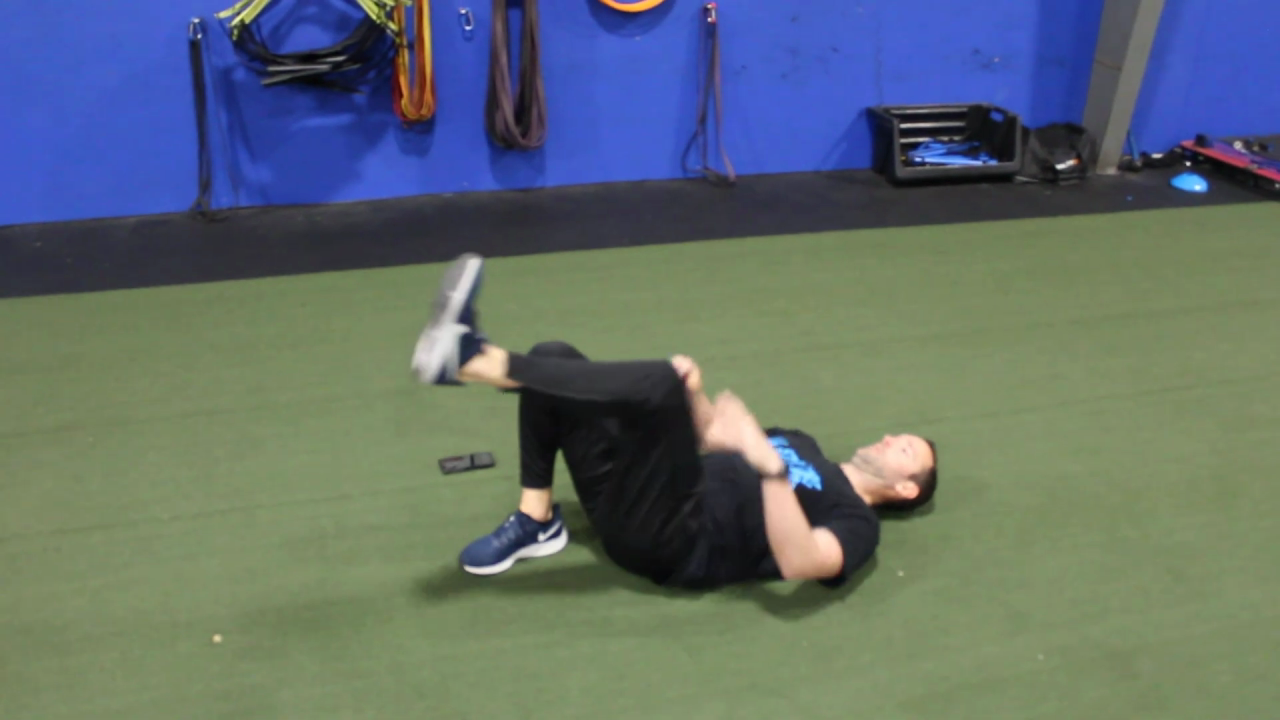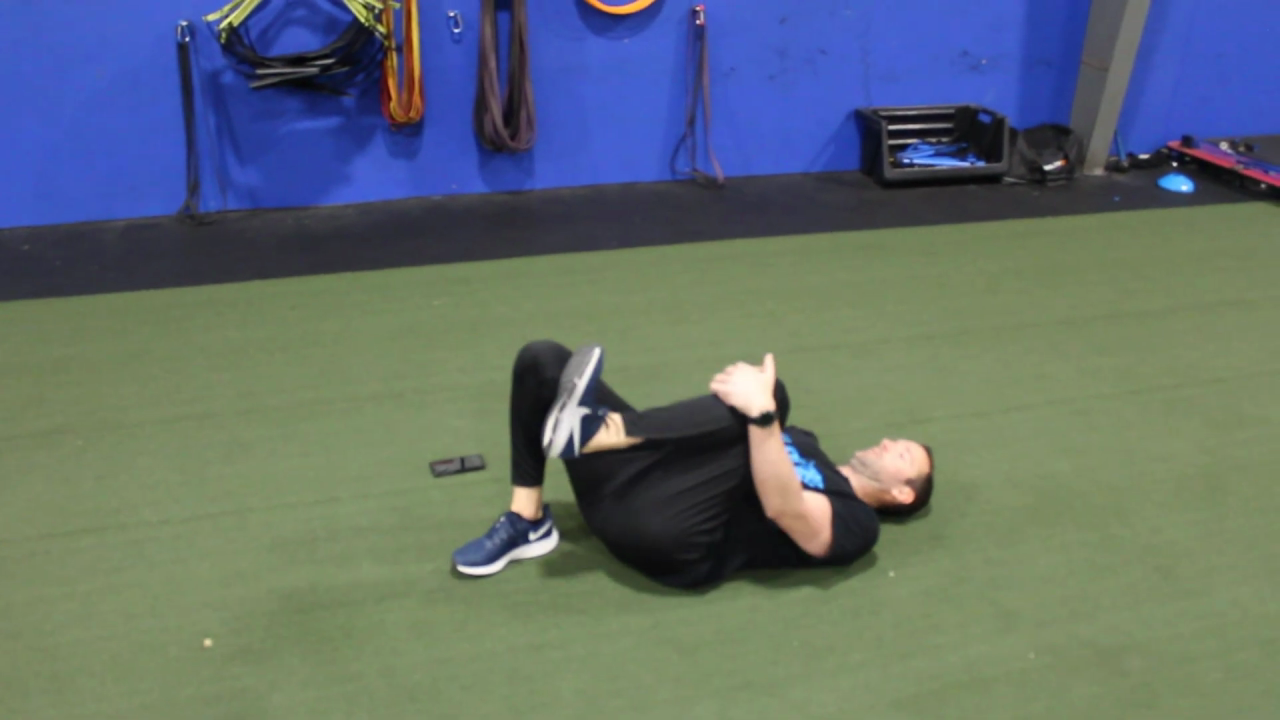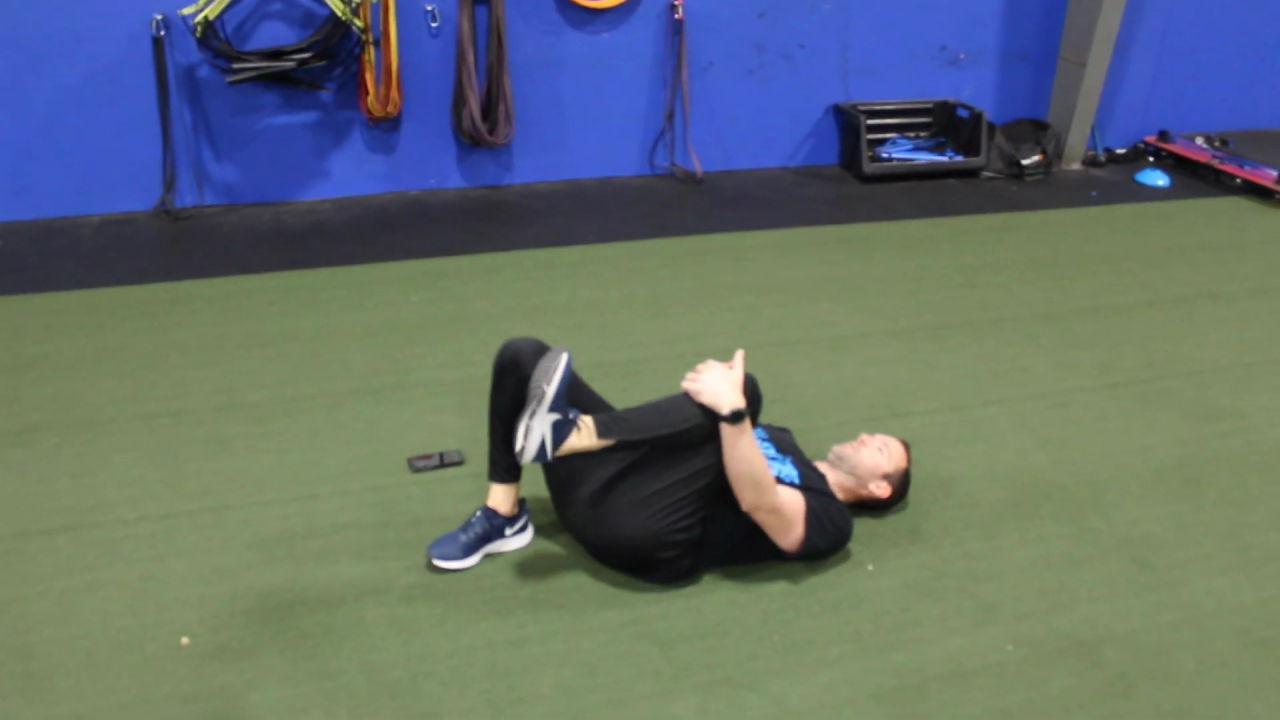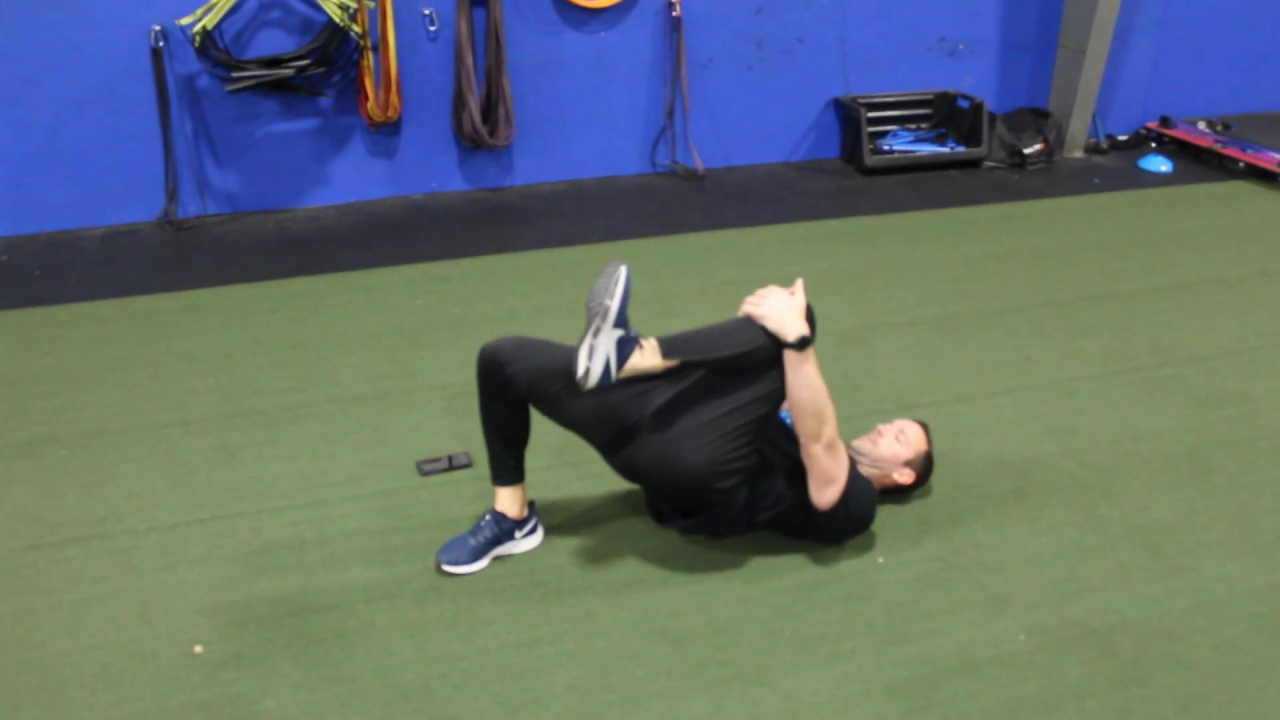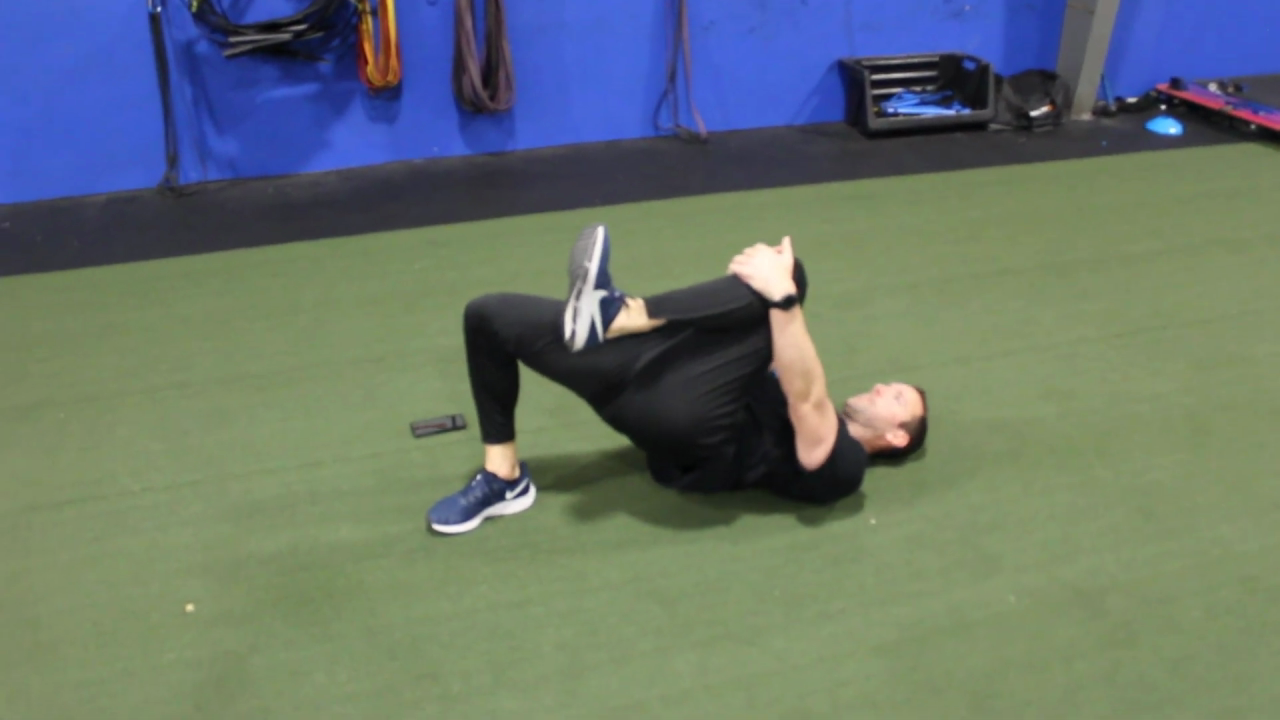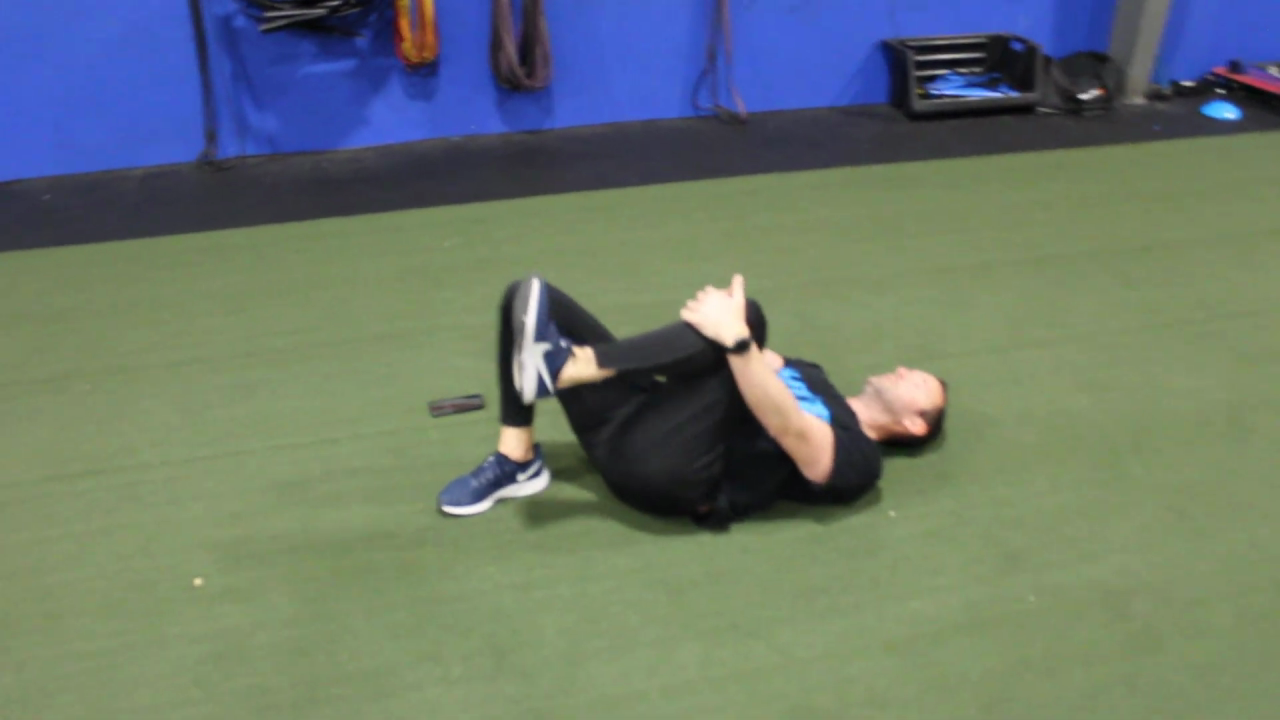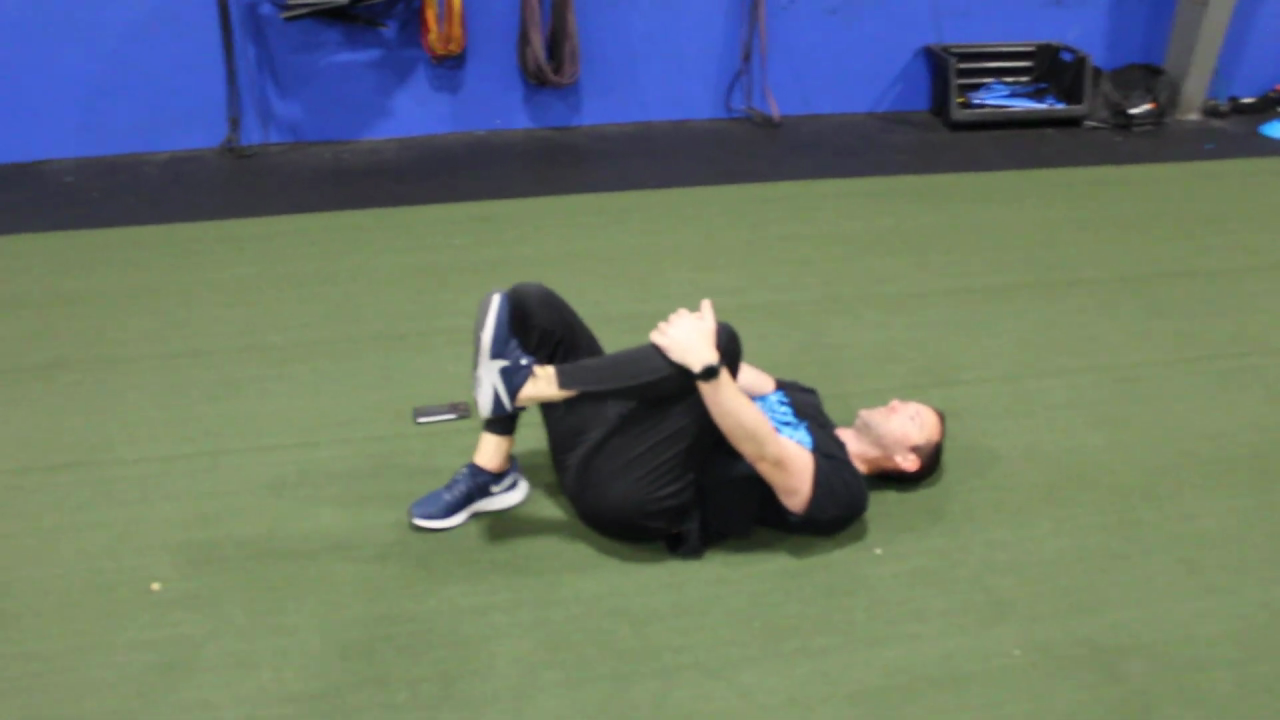
dt=0.7s
person 1, frame 1
left shoulder: (856, 521)
right shoulder: (801, 442)
left elbow: (798, 565)
right elbow: (709, 438)
left wrist: (769, 466)
right wrist: (692, 389)
left hip: (668, 539)
right hip: (622, 493)
left knee: (657, 385)
right knee: (552, 357)
left ankle: (474, 362)
right ankle: (536, 521)
person 1, frame 2
left shoulder: (856, 524)
right shoulder: (803, 445)
left elbow: (782, 508)
left wrist: (762, 411)
right wrist: (742, 395)
left hip: (668, 535)
right hip: (629, 487)
left knee: (767, 404)
right knee: (542, 359)
left ankle: (598, 431)
right ankle: (526, 521)
person 1, frame 3
left shoulder: (829, 521)
right shoulder: (781, 444)
left elbow: (757, 502)
left wrist: (731, 408)
right wrist: (714, 391)
left hip: (644, 531)
right hip: (608, 480)
left knee: (741, 394)
right knee: (523, 356)
left ankle: (569, 434)
right ankle: (501, 518)
person 1, frame 4
left shoulder: (852, 502)
right shoulder: (805, 451)
left elbow: (819, 441)
left wrist: (796, 338)
right wrist: (760, 326)
left hip: (699, 465)
right hip: (656, 425)
left knee: (793, 325)
right knee: (502, 359)
left ankle: (629, 355)
right ankle: (512, 519)
person 1, frame 5
left shoulder: (841, 462)
right shoulder: (809, 416)
left elbow: (808, 399)
left wrist: (782, 296)
right wrist: (753, 285)
left hip: (688, 411)
right hip: (648, 376)
left knee: (784, 286)
right knee: (488, 316)
left ankle: (614, 316)
right ankle: (502, 479)
person 1, frame 6
left shoulder: (857, 460)
right shoulder: (812, 378)
left elbow: (788, 428)
right elbow: (757, 365)
left wrist: (734, 338)
right wrist: (723, 321)
left hip: (665, 469)
right hip: (631, 421)
left knee: (746, 320)
right knee: (526, 297)
left ankle: (562, 366)
right ankle: (515, 463)
person 1, frame 7
left shoulder: (841, 492)
right shoulder: (803, 403)
left elbow: (766, 455)
right elbow: (748, 382)
left wrist: (703, 363)
right wrist: (698, 347)
left hip: (632, 493)
right hip: (610, 437)
left knee: (718, 343)
right knee: (530, 302)
left ankle: (524, 385)
right ankle: (490, 476)
